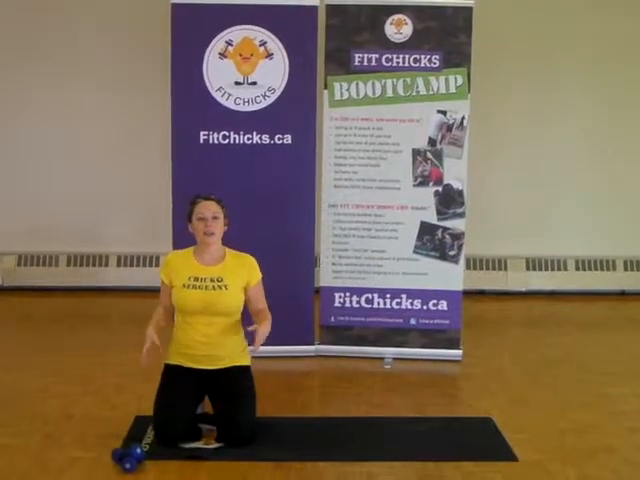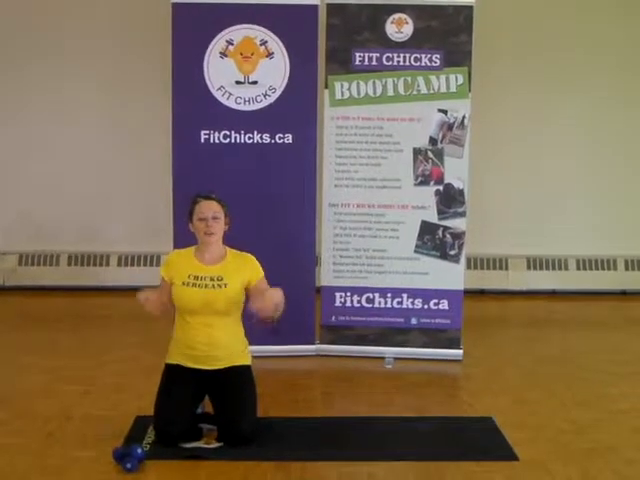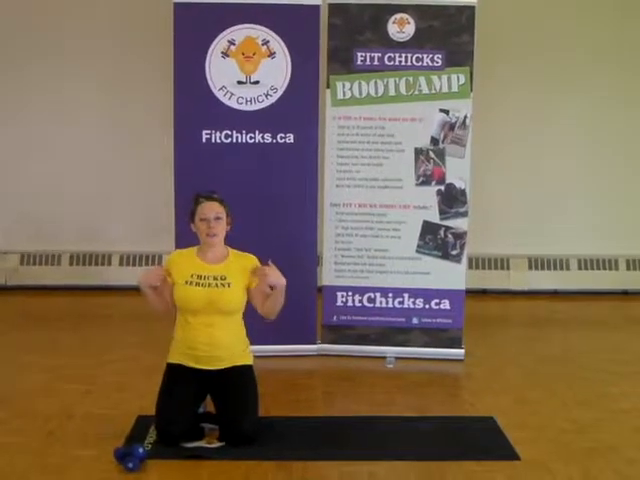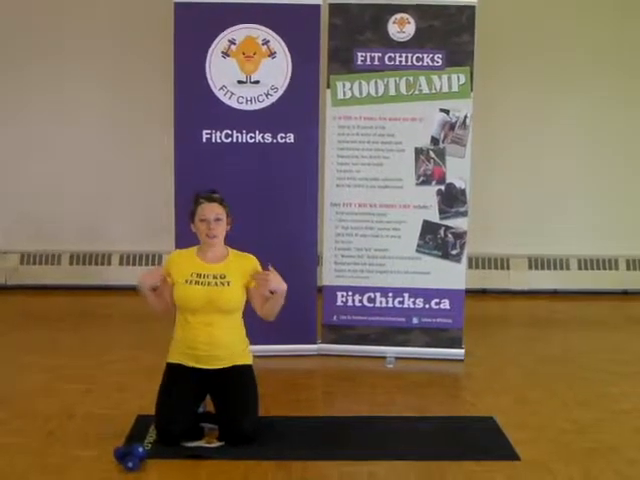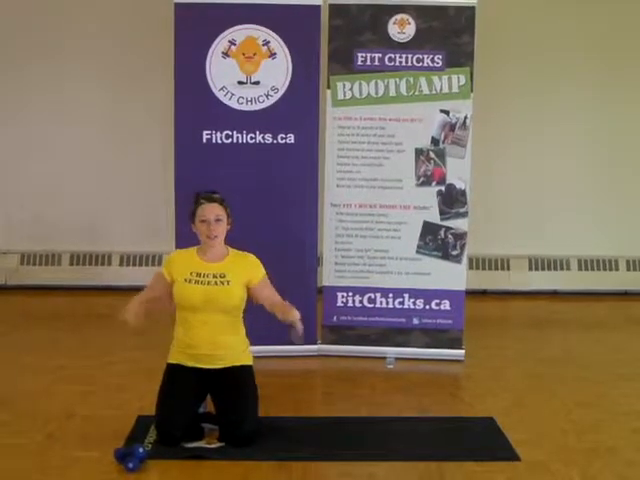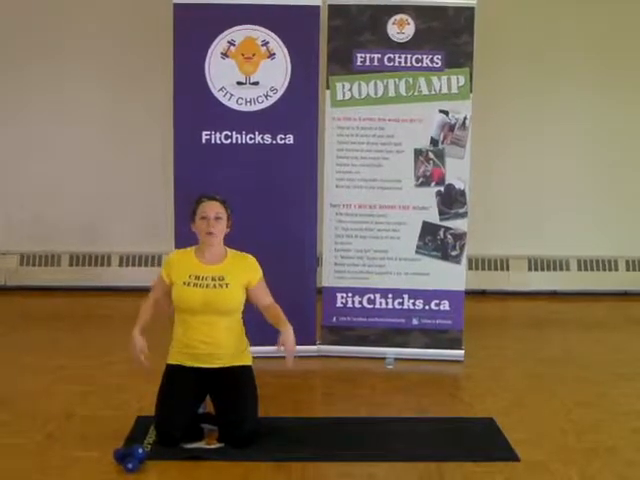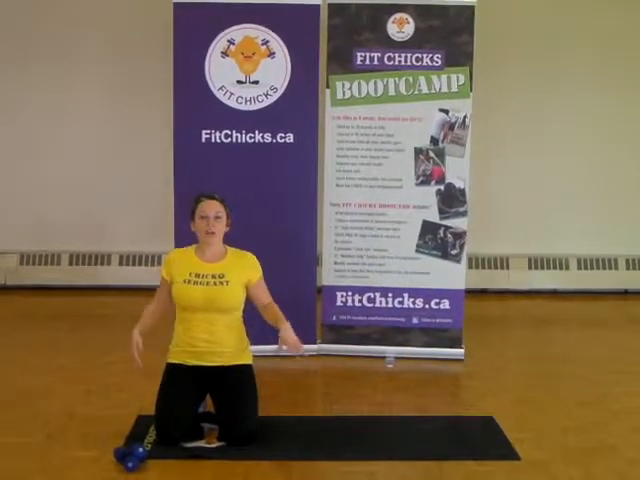
dt=0.2s
person 1, frame 1
left shoulder: (245, 263)
right shoulder: (174, 262)
left elbow: (260, 310)
right elbow: (165, 309)
left wrist: (264, 325)
right wrist: (152, 328)
left hip: (231, 363)
right hip: (182, 362)
left knee: (240, 435)
right knee: (167, 434)
left ankle: (220, 408)
right ankle: (194, 407)
person 1, frame 2
left shoulder: (246, 263)
right shoulder: (175, 261)
left elbow: (269, 310)
right elbow: (164, 307)
left wrist: (276, 298)
right wrist: (147, 299)
left hip: (231, 362)
right hip: (183, 361)
left knee: (240, 434)
right knee: (168, 433)
left ankle: (217, 413)
right ankle: (195, 414)
person 1, frame 3
left shoulder: (247, 263)
right shoulder: (177, 261)
left elbow: (268, 312)
right elbow: (167, 308)
left wrist: (279, 285)
right wrist: (146, 286)
left hip: (233, 362)
right hip: (185, 361)
left knee: (242, 434)
right knee: (169, 433)
left ankle: (219, 417)
right ankle: (196, 412)
person 1, frame 4
left shoulder: (247, 263)
right shoulder: (177, 261)
left elbow: (267, 314)
right elbow: (167, 309)
left wrist: (280, 290)
right wrist: (146, 288)
left hip: (233, 362)
right hip: (185, 361)
left knee: (242, 434)
right knee: (168, 433)
left ankle: (220, 413)
right ankle: (195, 409)
person 1, frame 5
left shoulder: (247, 263)
right shoulder: (176, 261)
left elbow: (275, 303)
right elbow: (152, 294)
left wrist: (292, 315)
right wrist: (136, 304)
left hip: (233, 362)
right hip: (184, 361)
left knee: (242, 435)
right knee: (168, 433)
left ankle: (219, 413)
right ankle: (195, 410)
person 1, frame 6
left shoulder: (246, 264)
right shoulder: (175, 261)
left elbow: (267, 304)
right elbow: (155, 300)
left wrist: (285, 328)
right wrist: (138, 331)
left hip: (232, 362)
right hip: (184, 361)
left knee: (242, 436)
right knee: (167, 434)
left ankle: (222, 406)
right ankle: (195, 410)
person 1, frame 7
left shoulder: (246, 261)
right shoulder: (175, 260)
left elbow: (265, 304)
right elbow: (161, 302)
left wrist: (284, 326)
right wrist: (139, 329)
left hip: (233, 360)
right hip: (184, 359)
left knee: (243, 433)
right knee: (168, 433)
left ankle: (218, 410)
right ankle: (195, 407)
